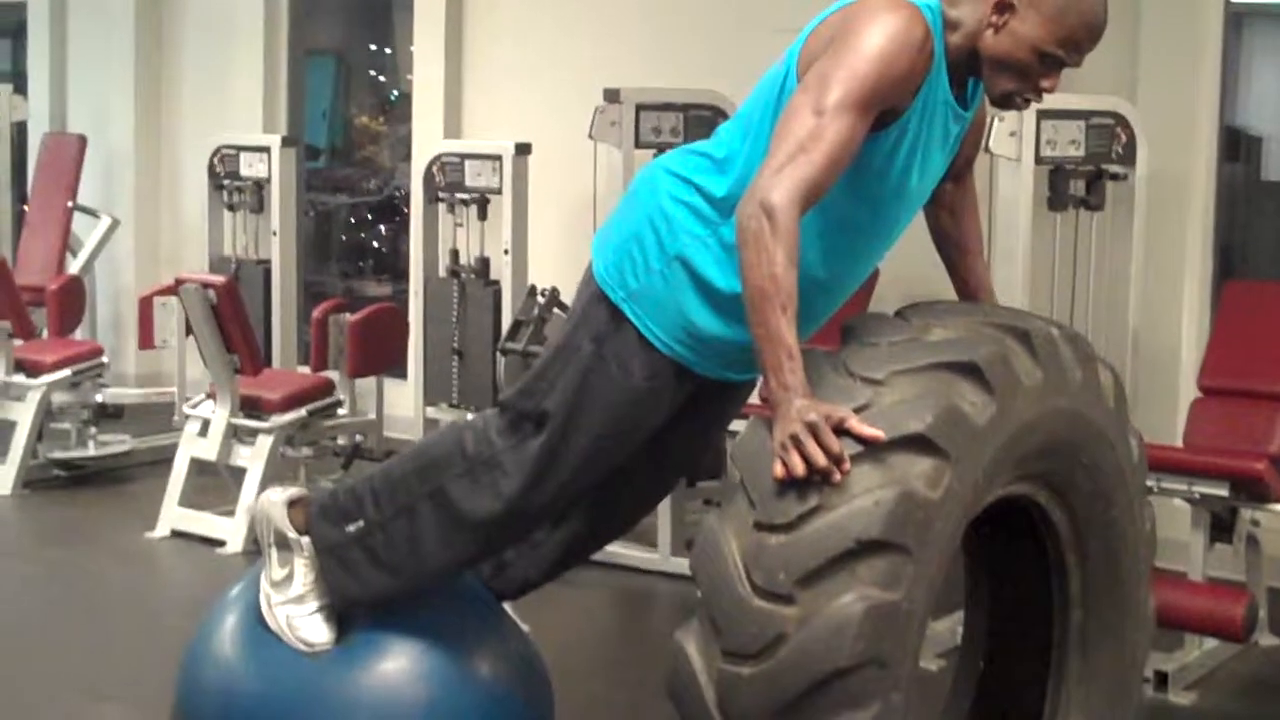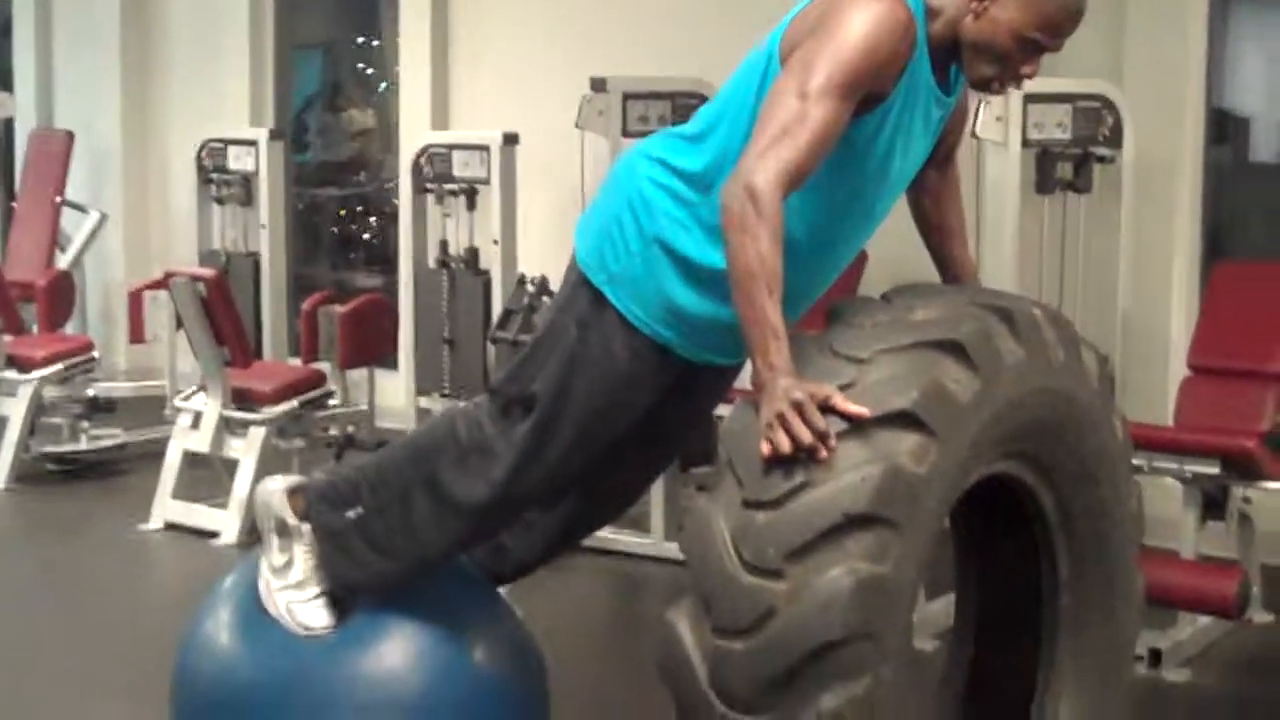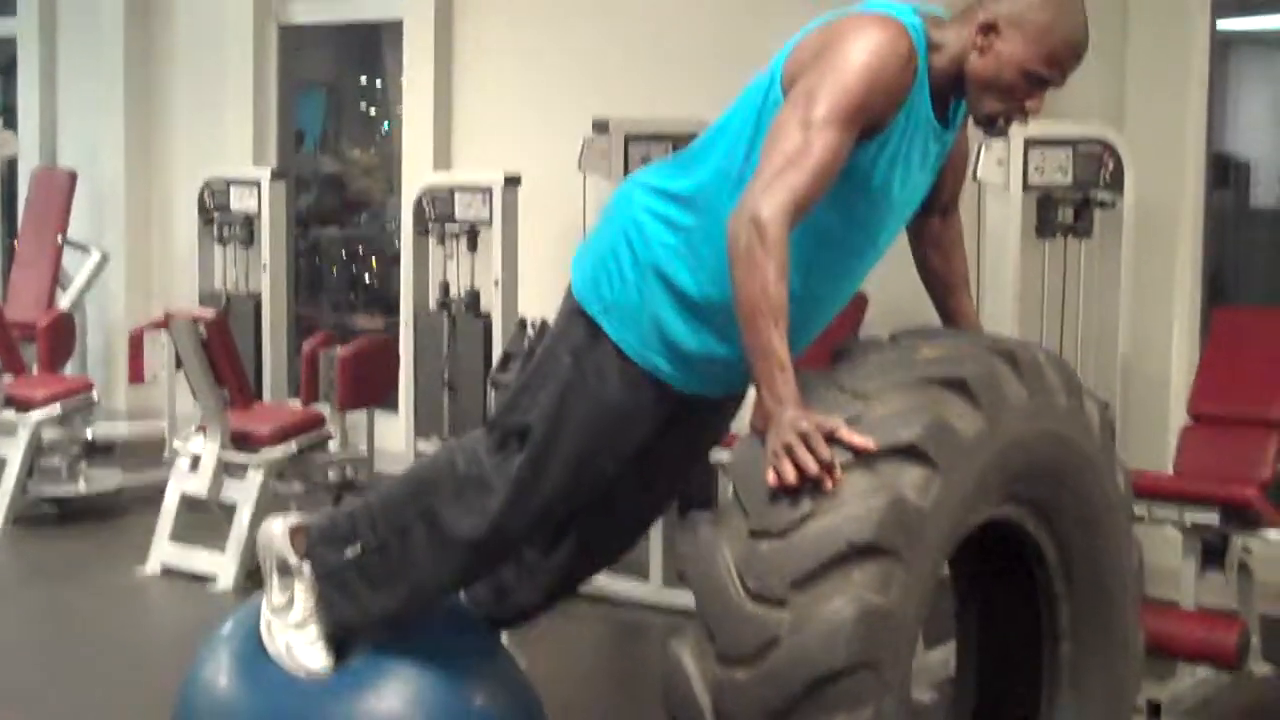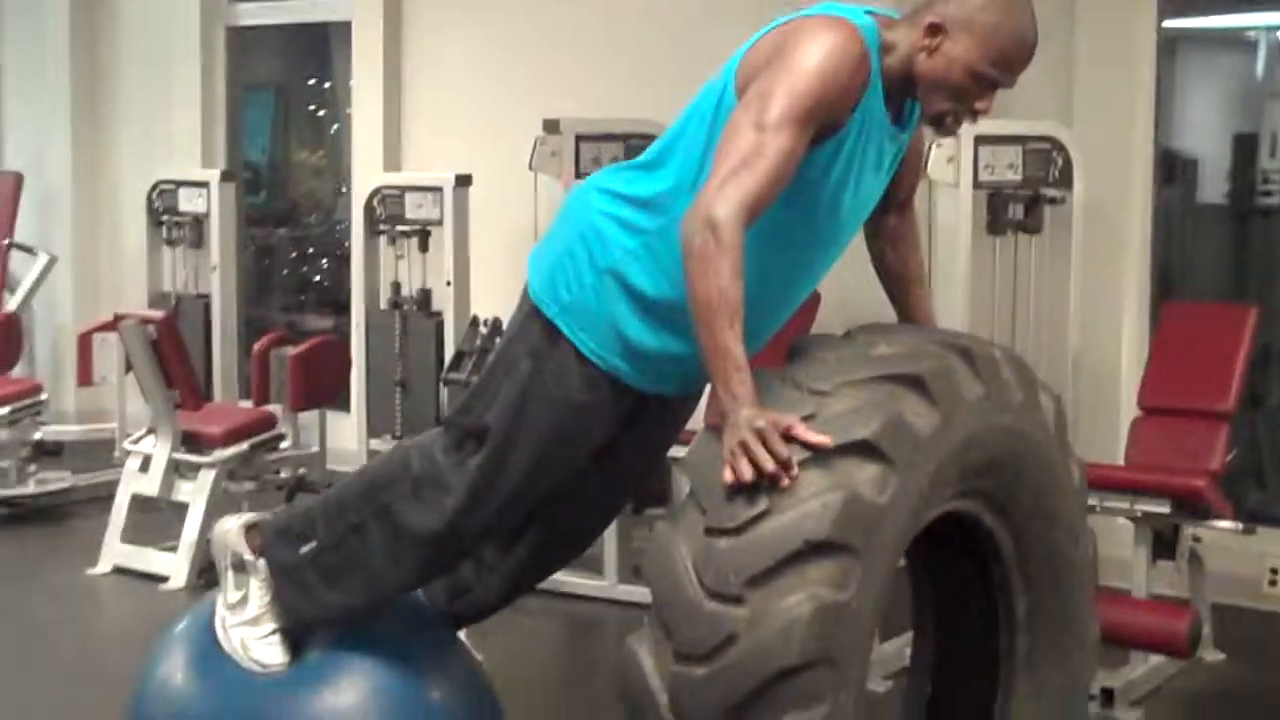
dt=0.7s
person 1, frame 1
left shoulder: (969, 85)
left elbow: (950, 191)
right elbow: (771, 204)
right wrist: (791, 397)
left hip: (734, 322)
right hip: (675, 275)
left knee: (613, 494)
right knee: (528, 459)
left ankle: (459, 580)
right ankle: (310, 529)
person 1, frame 2
left shoulder: (950, 73)
left elbow: (933, 174)
right elbow: (754, 189)
right wrist: (777, 377)
left hip: (719, 304)
right hip: (659, 260)
left knee: (608, 478)
right knee: (521, 442)
left ankle: (451, 566)
right ankle: (310, 517)
person 1, frame 3
left shoulder: (952, 111)
left elbow: (935, 222)
right elbow: (760, 217)
right wrist: (783, 408)
left hip: (718, 343)
right hip: (652, 295)
left knee: (607, 519)
right knee: (516, 480)
left ankle: (460, 612)
right ankle: (311, 557)
person 1, frame 4
left shoulder: (905, 106)
left elbow: (891, 217)
right elbow: (713, 218)
right wrist: (740, 405)
left hip: (675, 340)
right hip: (609, 294)
left knee: (565, 516)
right knee: (473, 476)
left ankle: (425, 604)
right ankle: (267, 554)
